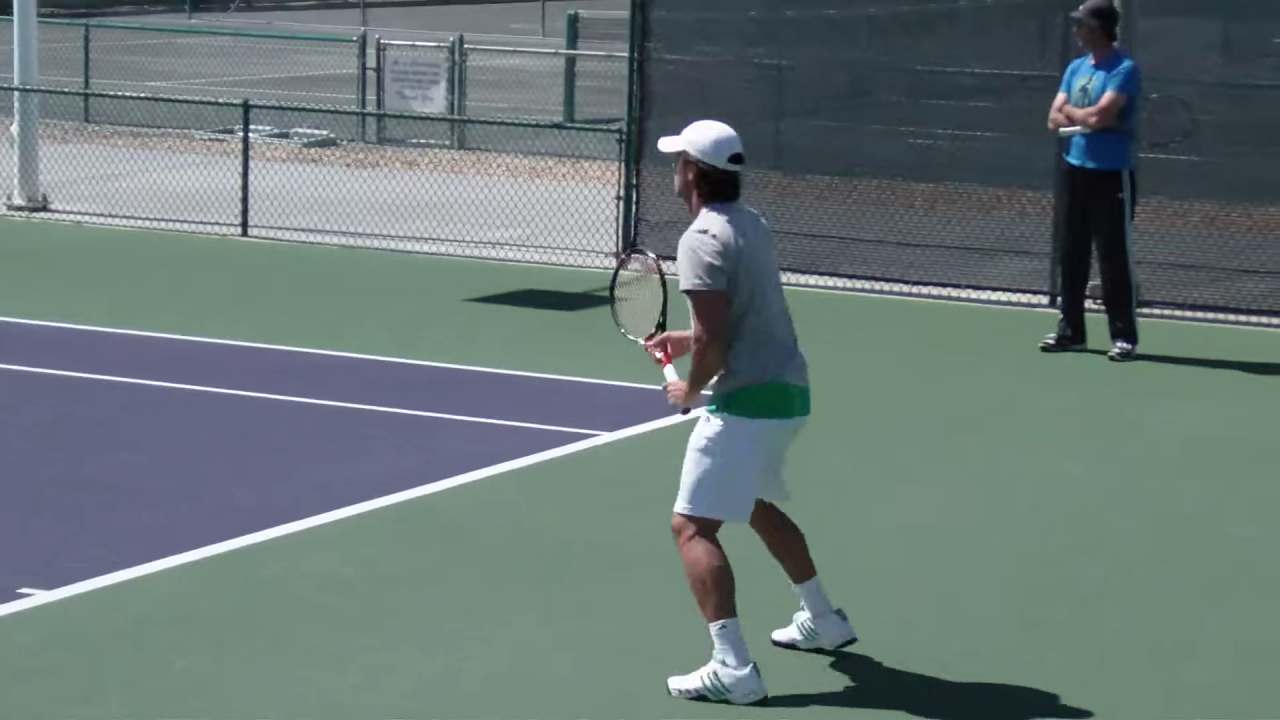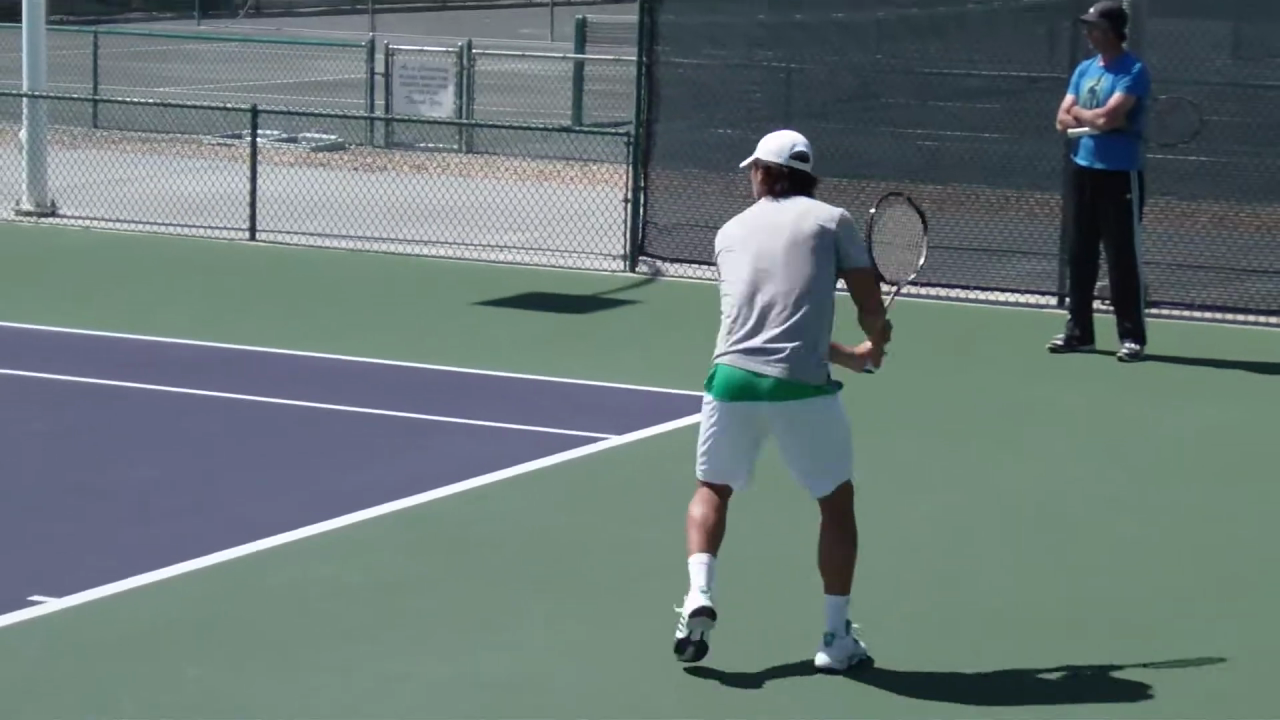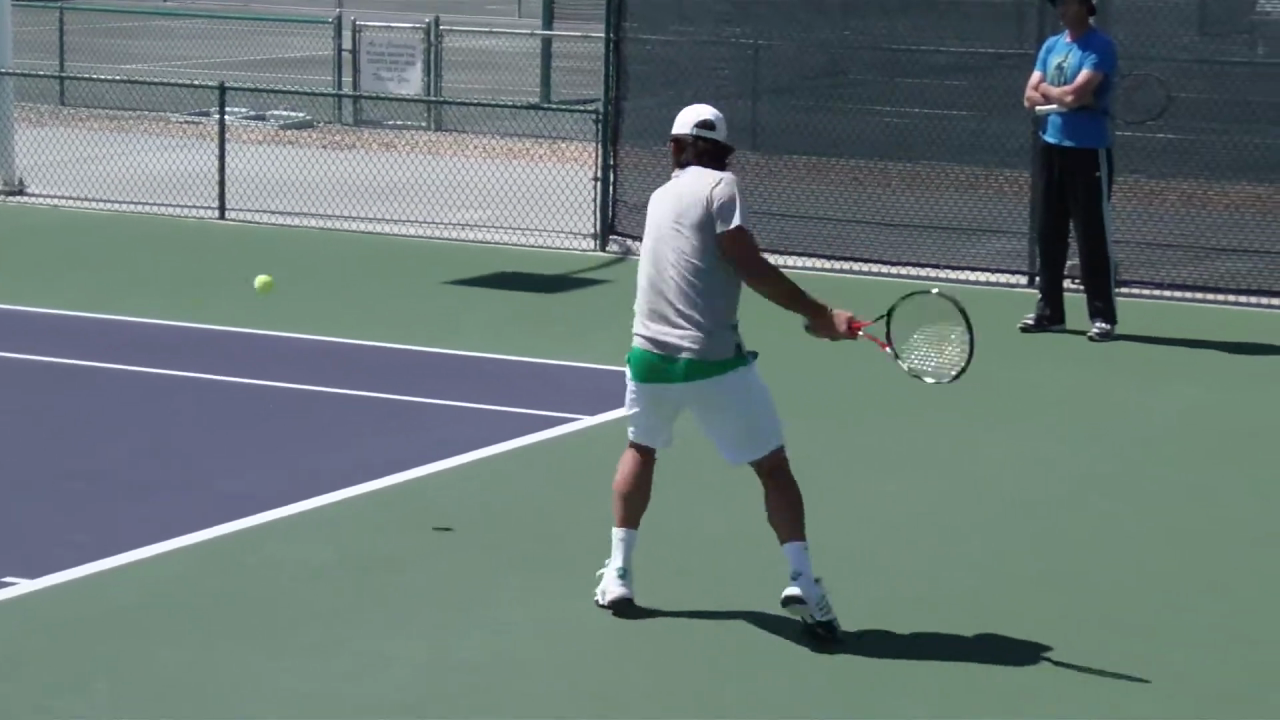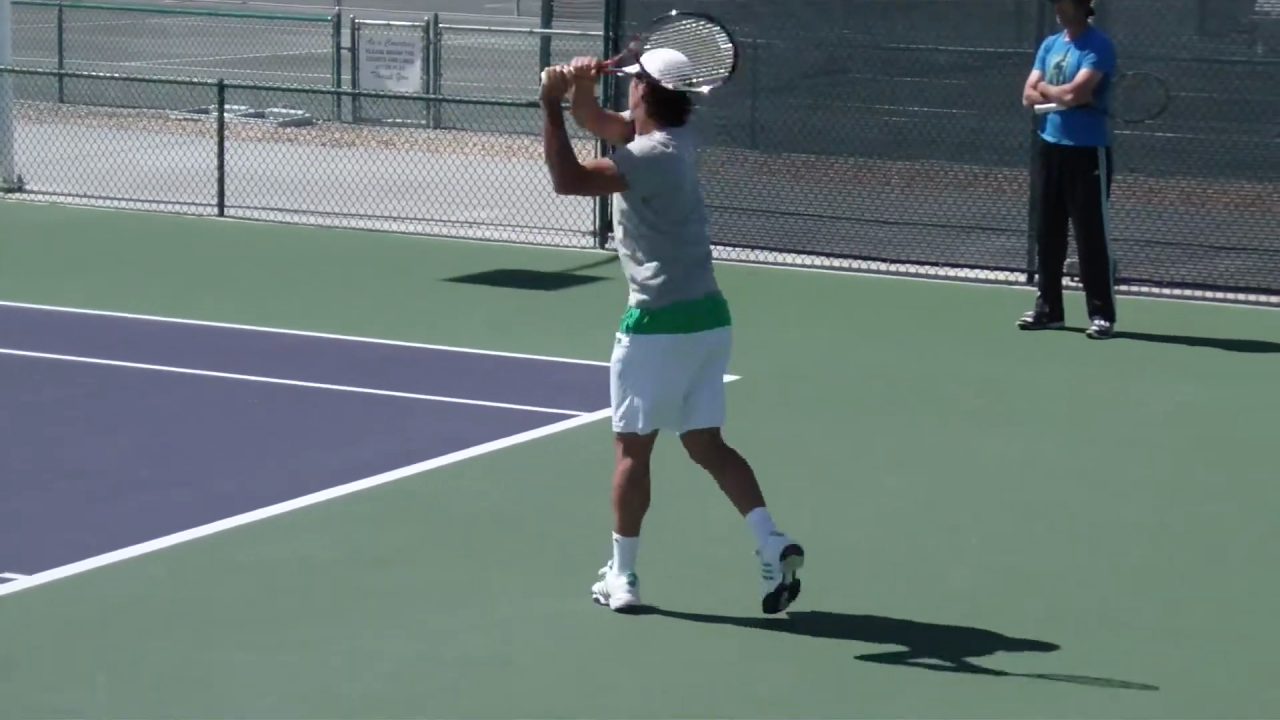
dt=0.4s
person 1, frame 1
left shoulder: (702, 240)
right shoulder: (753, 224)
left elbow: (713, 341)
left wrist: (691, 389)
right wrist: (688, 340)
left hip: (745, 401)
right hip: (792, 394)
left knee: (691, 528)
right knee: (760, 509)
left ankle: (733, 666)
right ankle: (821, 617)
person 1, frame 2
left shoulder: (730, 231)
right shoulder: (832, 220)
right elbow: (871, 305)
left wrist: (841, 354)
right wrist: (876, 343)
left hip: (730, 381)
right hip: (800, 389)
left knee: (712, 491)
right knee: (837, 504)
left ankle: (699, 597)
right ankle: (836, 637)
person 1, frame 3
left shoulder: (660, 196)
right shoulder: (721, 187)
right elbow: (754, 270)
left wrist: (801, 311)
right wrist: (816, 311)
left hip: (651, 359)
right hip: (714, 363)
left knee: (639, 451)
right knee: (774, 467)
left ankle: (617, 575)
right ankle: (803, 585)
person 1, frame 4
left shoulder: (651, 153)
right shoulder: (665, 136)
left elbow: (567, 181)
right elbow: (593, 118)
left wrist: (550, 103)
right wrist: (579, 81)
left hip: (660, 320)
right hip: (708, 315)
left knee: (633, 447)
right knee: (708, 443)
left ankle: (621, 577)
right ankle: (770, 540)
person 2, frame 1
left shoulder: (1125, 69)
right shoulder: (1075, 68)
left elbow: (1098, 116)
right elbow: (1054, 119)
left wrist: (1071, 110)
right wrist: (1087, 119)
left hip: (1111, 175)
right hip: (1074, 170)
left knee: (1115, 258)
right knee: (1072, 255)
left ankle: (1124, 336)
right ankle: (1070, 330)
person 2, frame 2
left shoulder: (1133, 71)
right shoulder: (1084, 69)
left elbow: (1106, 117)
right elbow: (1062, 120)
left wrist: (1080, 112)
right wrist: (1096, 119)
left hip: (1119, 176)
right hip: (1083, 171)
left knee: (1123, 259)
right knee: (1080, 255)
left ankle: (1132, 337)
right ankle: (1079, 331)
person 2, frame 3
left shoulder: (1100, 46)
right shoulder: (1050, 46)
left elbow: (1074, 94)
right elbow: (1030, 97)
left wrist: (1046, 88)
right wrist: (1064, 97)
left hip: (1088, 153)
right hip: (1050, 149)
left knee: (1093, 238)
right knee: (1048, 234)
left ankle: (1103, 315)
right ankle: (1049, 310)
person 2, frame 4
left shoulder: (1099, 46)
right shoulder: (1049, 44)
left elbow: (1073, 93)
right elbow: (1029, 96)
left wrist: (1045, 87)
right wrist: (1062, 96)
left hip: (1087, 151)
right hip: (1049, 147)
left knee: (1092, 235)
right knee: (1047, 232)
left ankle: (1102, 313)
right ankle: (1048, 308)
